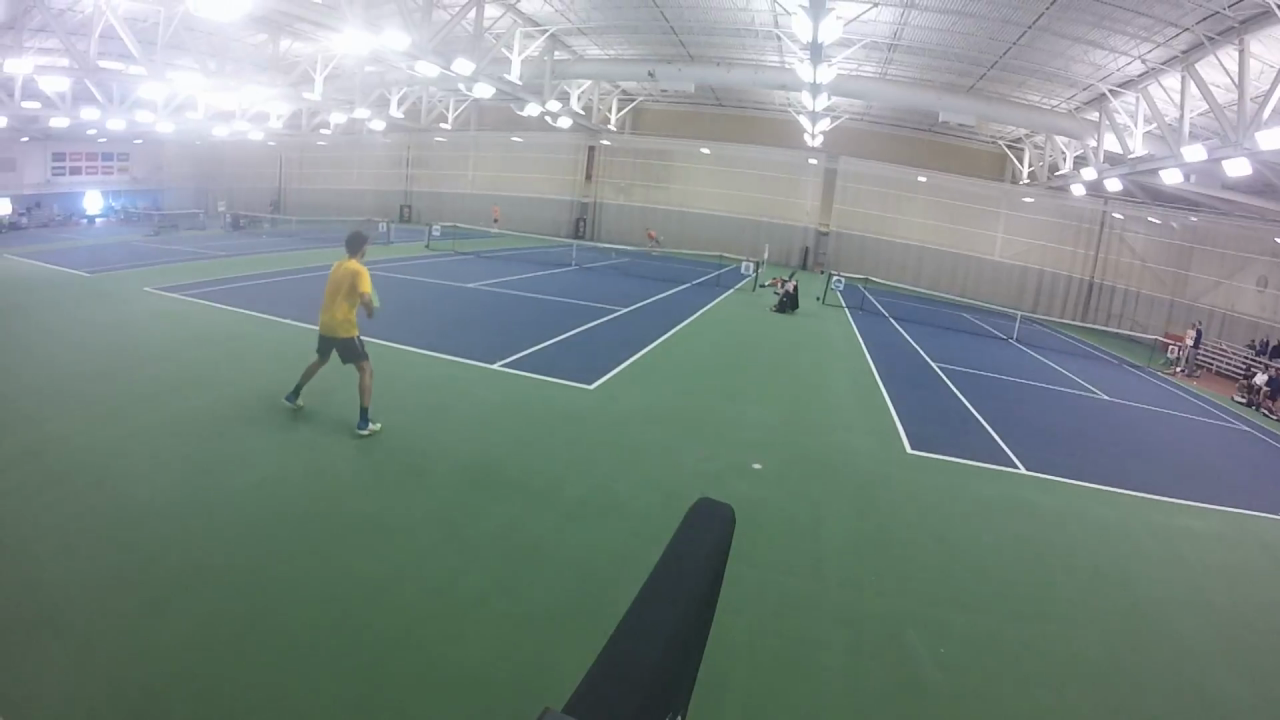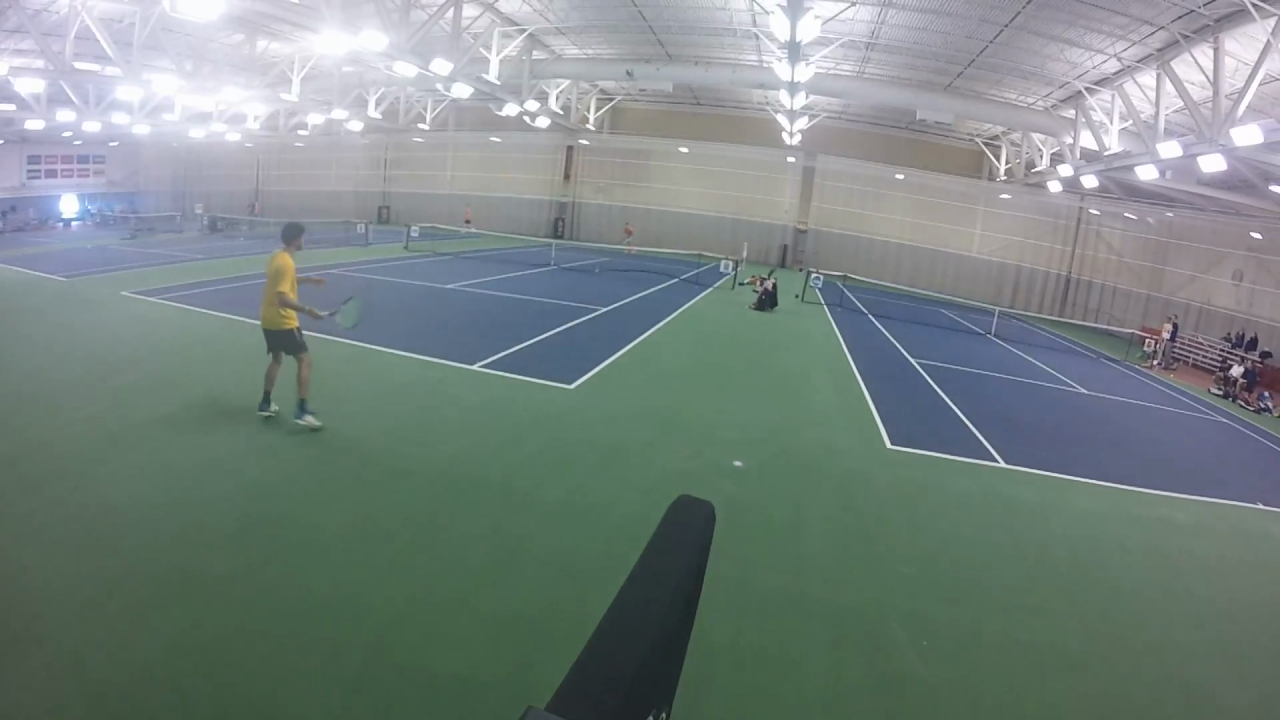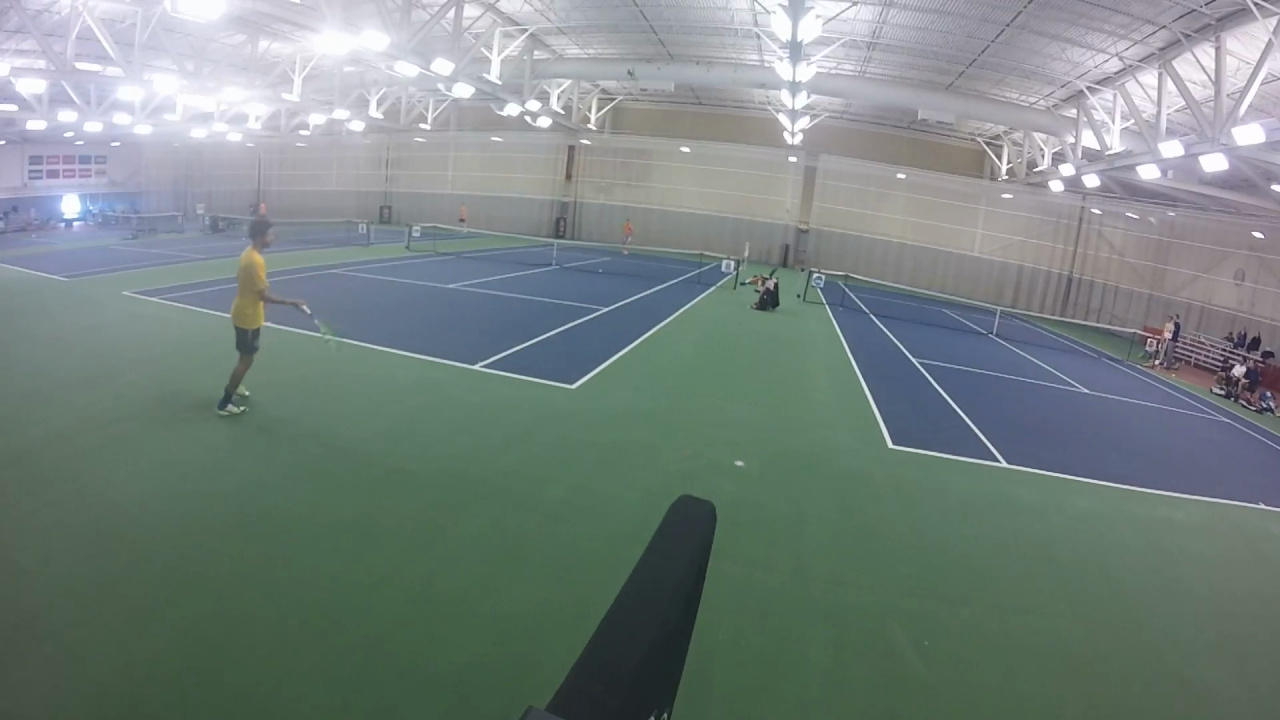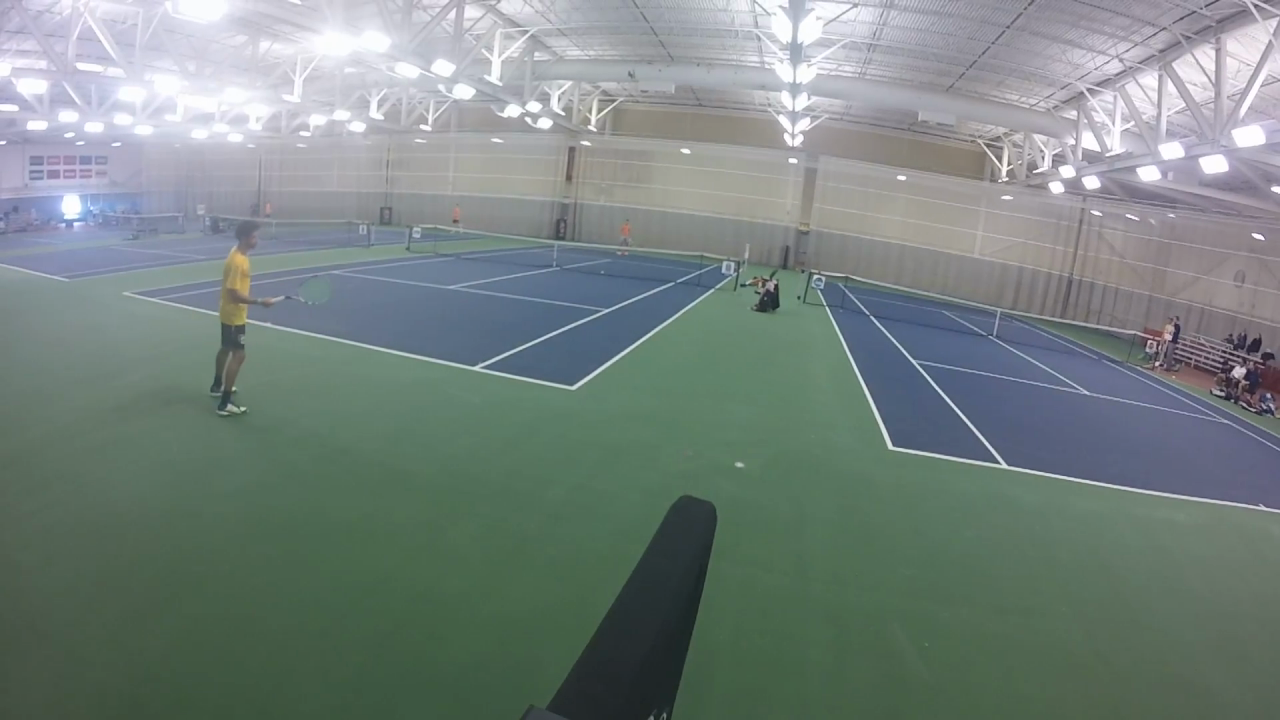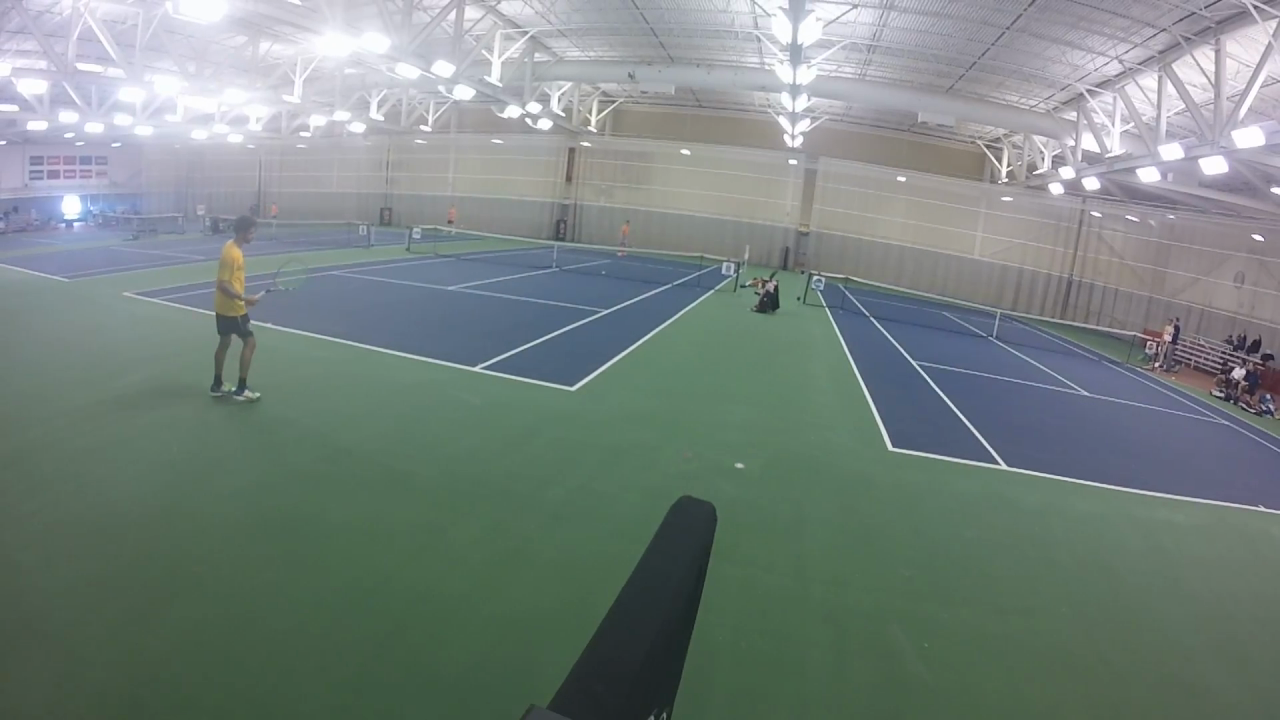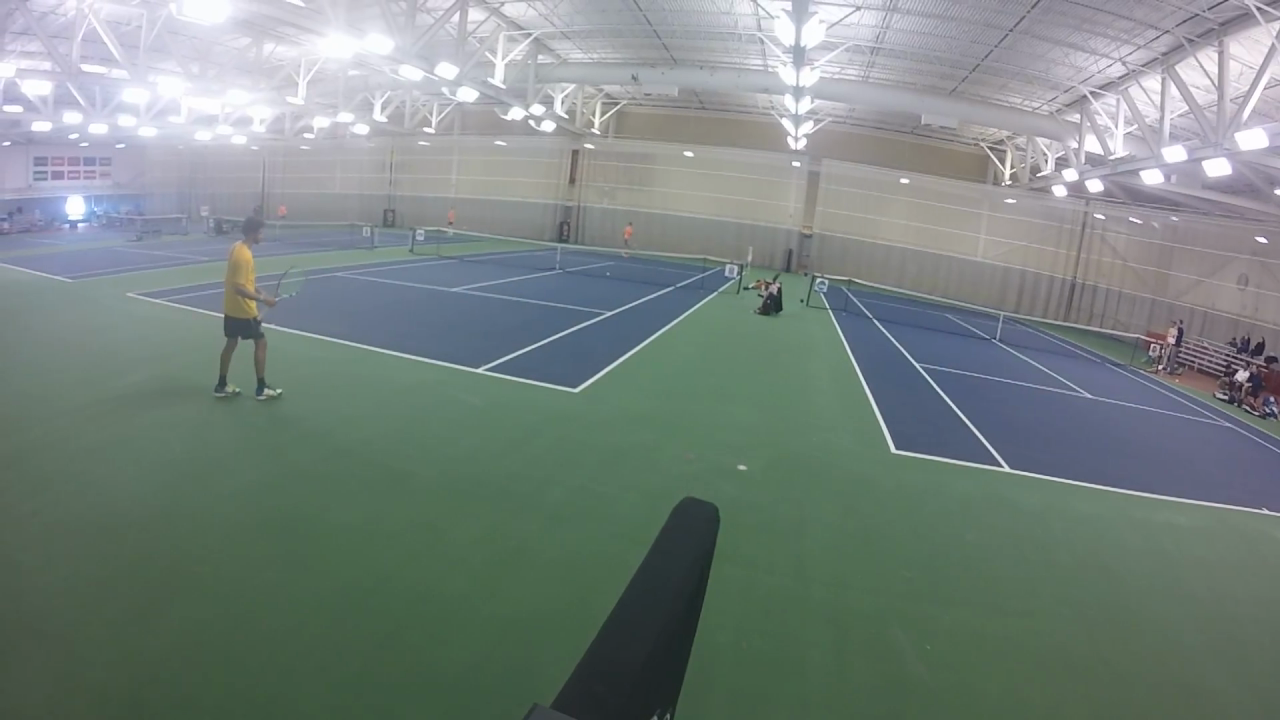
dt=0.3s
person 1, frame 1
left shoulder: (337, 268)
right shoulder: (360, 271)
right elbow: (366, 297)
left wrist: (364, 304)
right wrist: (370, 309)
left hip: (326, 325)
right hip: (344, 329)
left knee: (321, 361)
right knee: (366, 370)
left ankle: (293, 395)
right ankle: (363, 422)
person 1, frame 2
left shoulder: (276, 256)
right shoulder: (287, 263)
right elbow: (282, 298)
left wrist: (308, 279)
right wrist: (308, 310)
left hip: (268, 320)
right hip: (284, 322)
left knee: (276, 359)
right knee: (304, 361)
left ankle: (265, 404)
right ankle: (303, 411)
person 1, frame 3
left shoulder: (248, 253)
right shoulder: (256, 261)
right elbow: (263, 295)
right wrist: (289, 302)
left hip: (242, 313)
right hip: (249, 318)
left knee: (246, 353)
right knee: (247, 358)
left ankle: (234, 388)
right ankle: (225, 403)
person 1, frame 4
left shoulder: (239, 253)
right shoulder: (237, 261)
right elbow: (234, 294)
left wrist: (254, 301)
right wrist: (260, 302)
left hip: (231, 312)
right hip: (233, 315)
left knee: (226, 348)
right knee: (238, 355)
left ankle: (217, 385)
right ankle: (224, 403)
person 1, frame 5
left shoulder: (232, 247)
right shoulder: (233, 254)
right elbow: (223, 285)
left wrist: (244, 296)
right wrist: (244, 298)
left hip: (223, 307)
right hip: (233, 308)
left knee: (224, 343)
right knee: (250, 343)
left ankle: (217, 385)
right ankle: (241, 389)
person 1, frame 6
left shoulder: (237, 247)
right shoulder: (244, 255)
right elbow: (239, 288)
left wrist: (258, 292)
right wrist: (262, 299)
left hip: (231, 308)
right hip: (244, 310)
left knee: (231, 344)
right knee: (261, 344)
left ankle: (221, 386)
right ankle: (261, 388)
